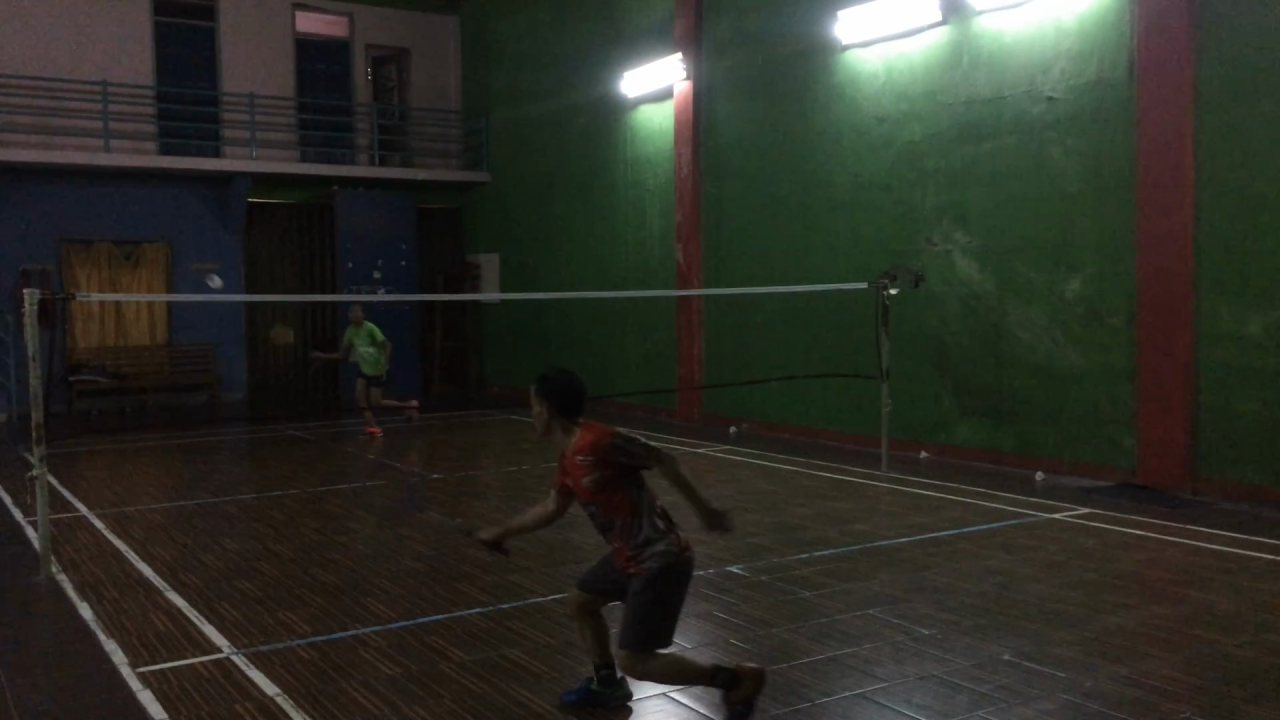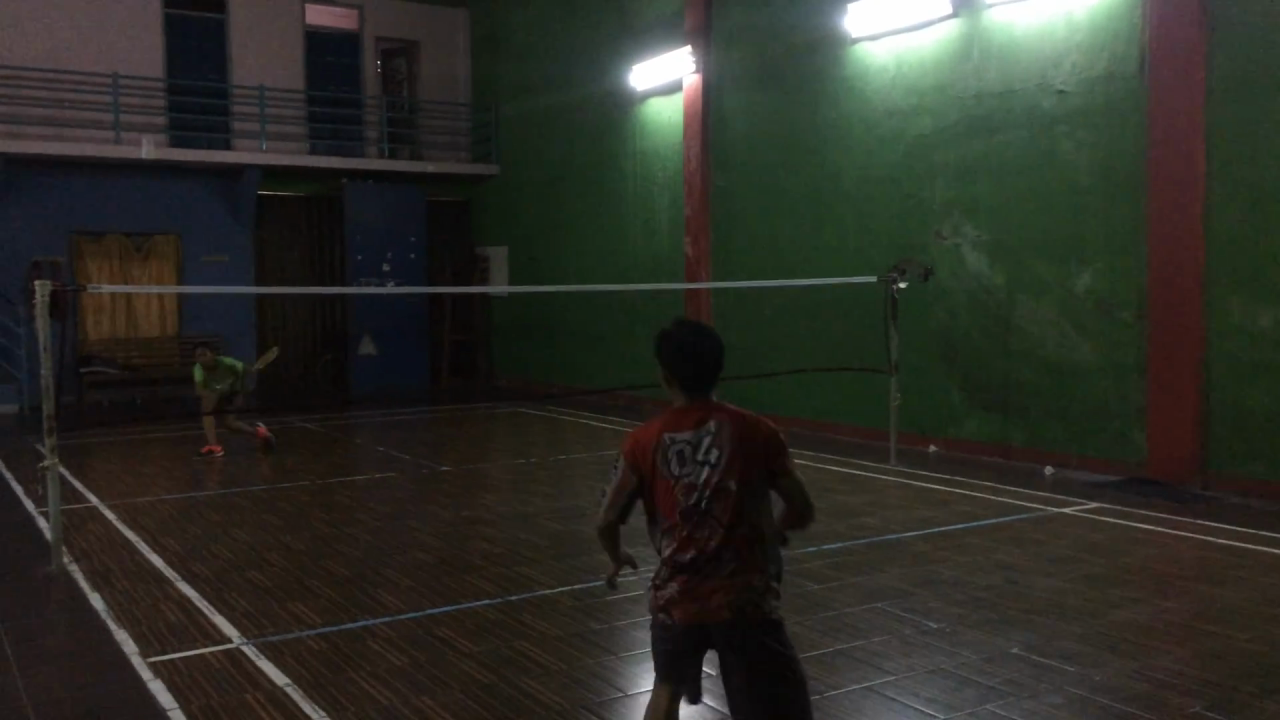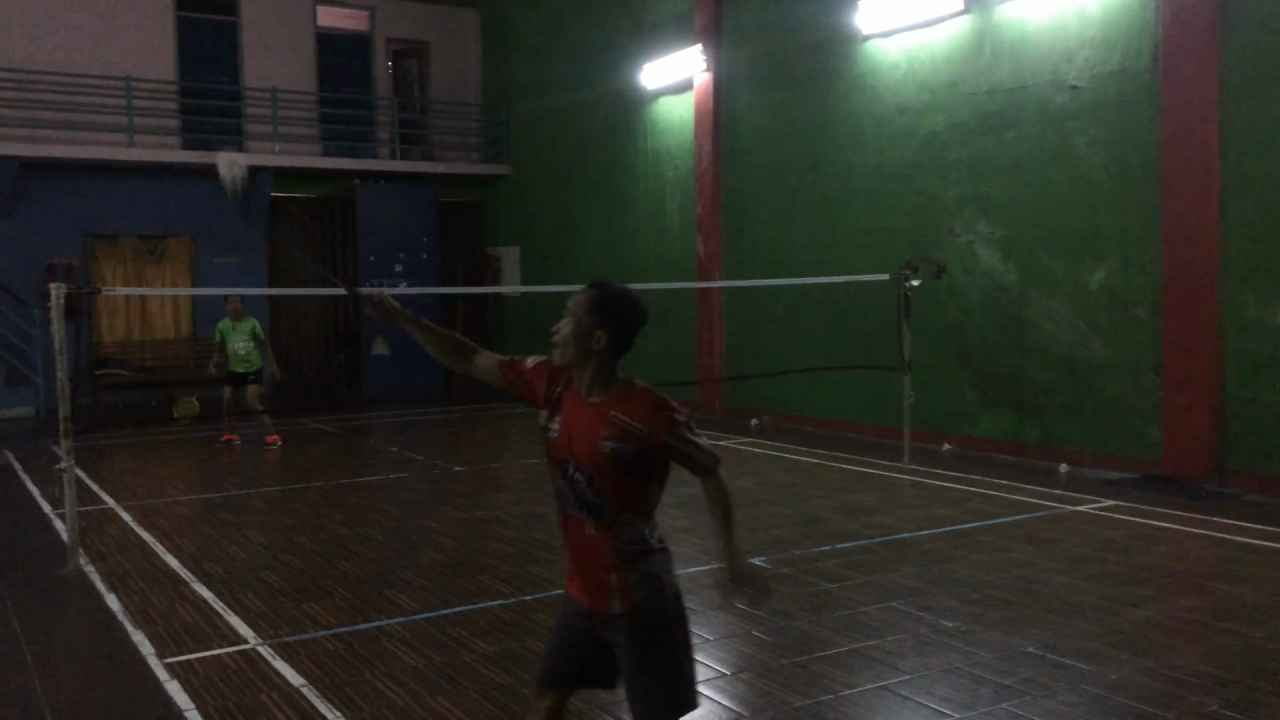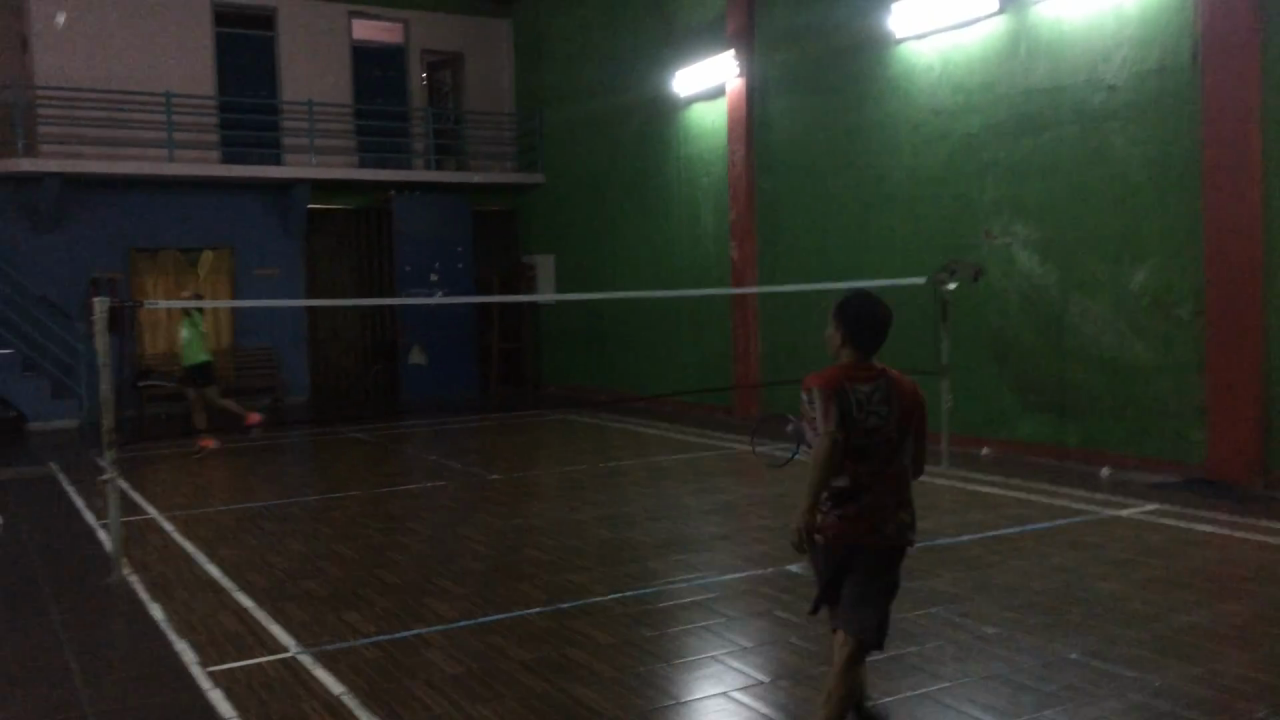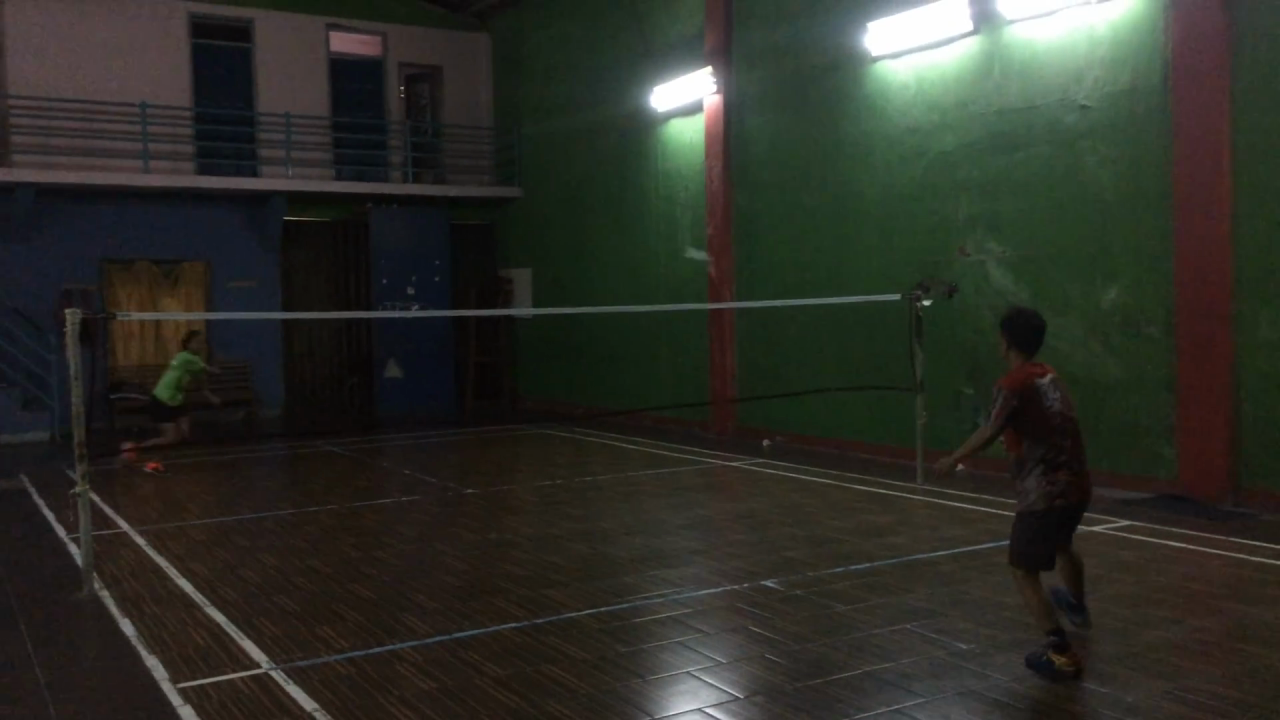
dt=1s
person 1, frame 1
left shoulder: (598, 442)
right shoulder: (569, 457)
left elbow: (662, 460)
right elbow: (551, 509)
left wrist: (701, 508)
right wrist: (502, 532)
left hip: (660, 561)
right hip: (629, 556)
left knee: (635, 661)
right knee: (581, 602)
left ankle: (739, 680)
right ankle: (607, 684)
person 1, frame 2
left shoulder: (643, 443)
right shoulder: (757, 433)
left elbow: (606, 522)
right elbow: (803, 511)
left wrist: (617, 558)
right wrist: (776, 530)
left hip: (675, 601)
right hip: (746, 603)
person 1, frame 3
left shoulder: (649, 412)
right shoulder: (553, 383)
left elbow: (710, 474)
right elbow: (469, 360)
left wrist: (731, 553)
right wrist: (401, 318)
left hip: (640, 597)
right hip: (586, 594)
person 1, frame 4
left shoulder: (822, 385)
right shoulder: (907, 392)
left elbow: (827, 445)
right elbow: (916, 466)
left wrist: (806, 512)
left hip: (832, 529)
right hip: (887, 531)
left knee: (845, 626)
right knee: (850, 645)
person 1, frame 5
left shoulder: (1014, 383)
right shoulder: (1051, 376)
left elbow: (991, 430)
left wrist: (950, 461)
left hip: (1044, 491)
right hip: (1076, 484)
left knee: (1025, 570)
right knee: (1061, 545)
left ankle: (1061, 651)
right ankle: (1075, 604)
